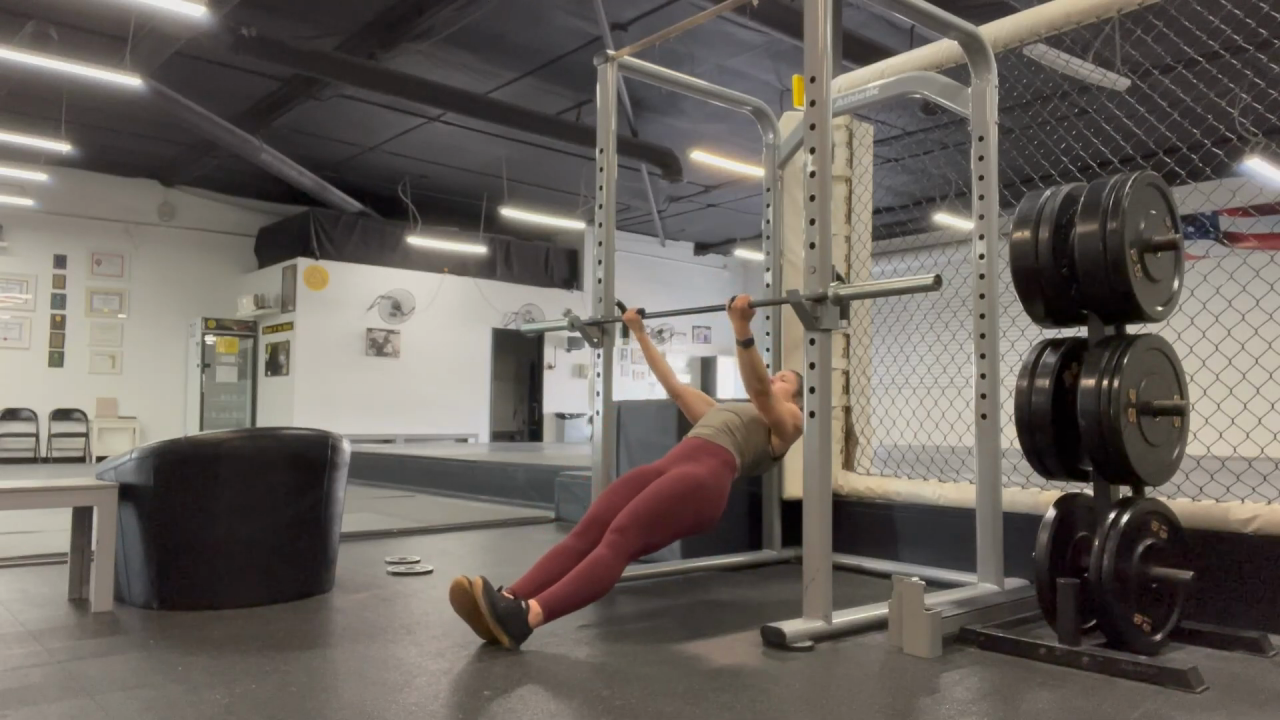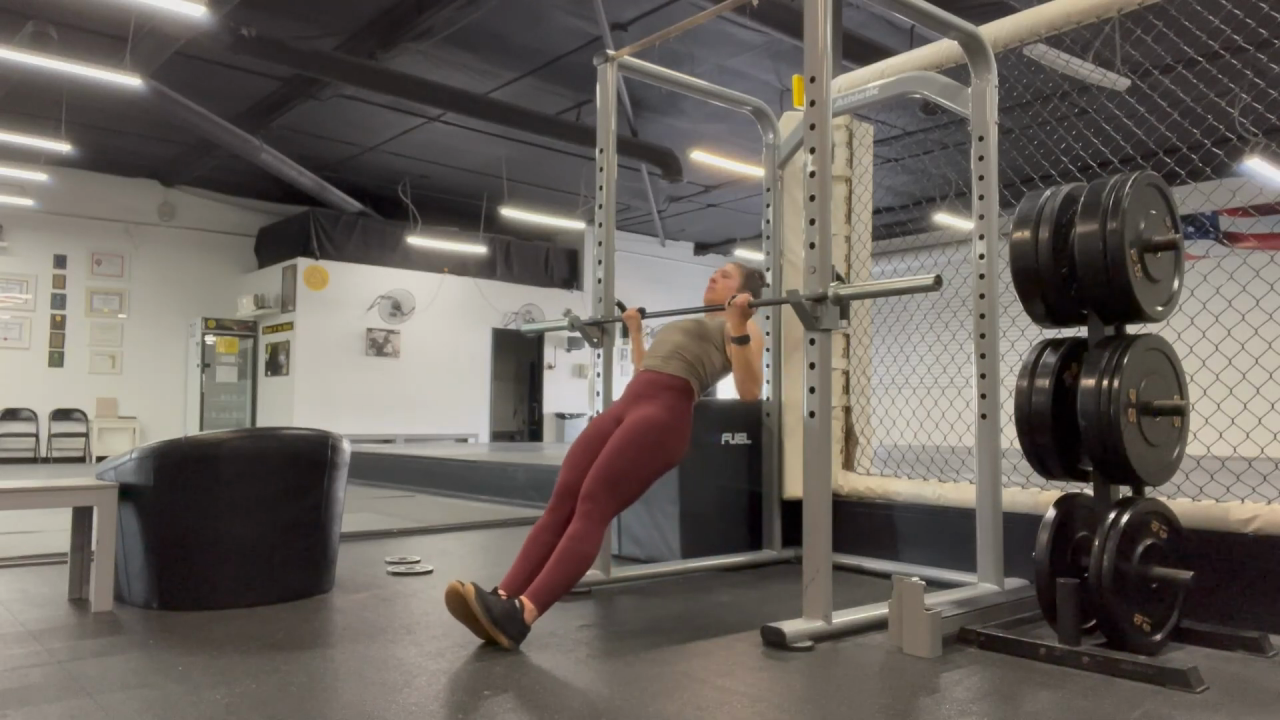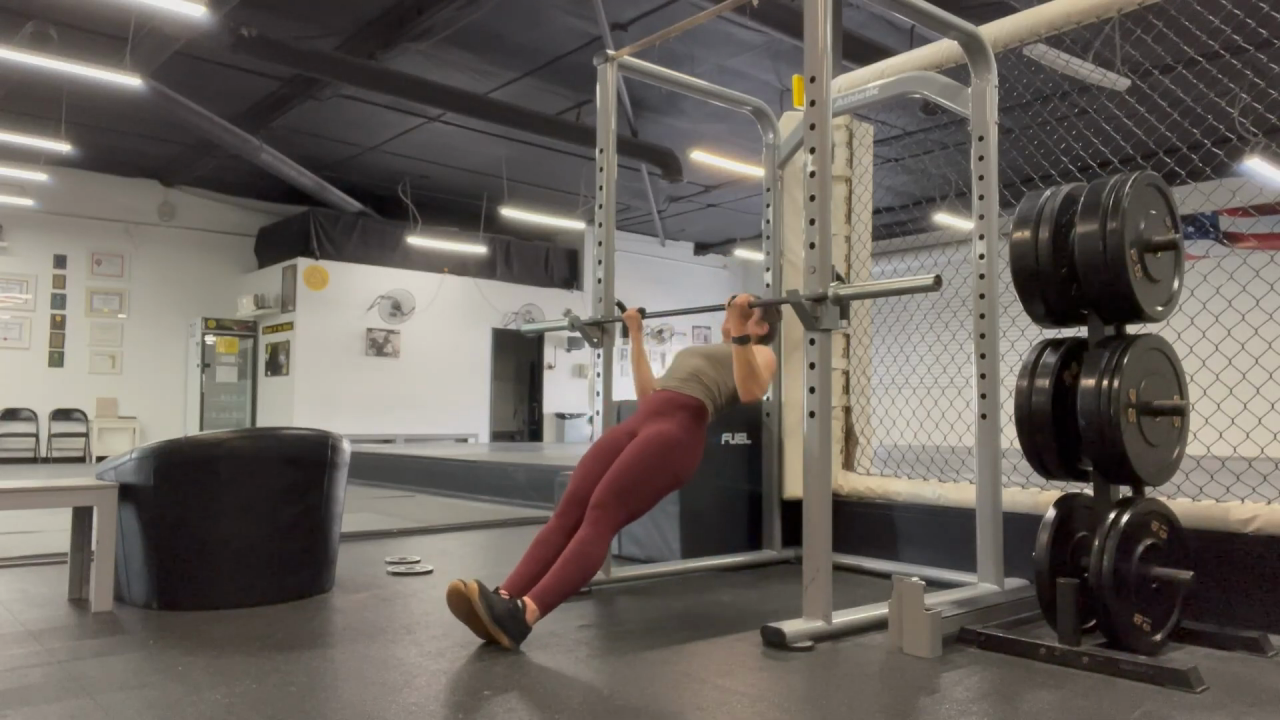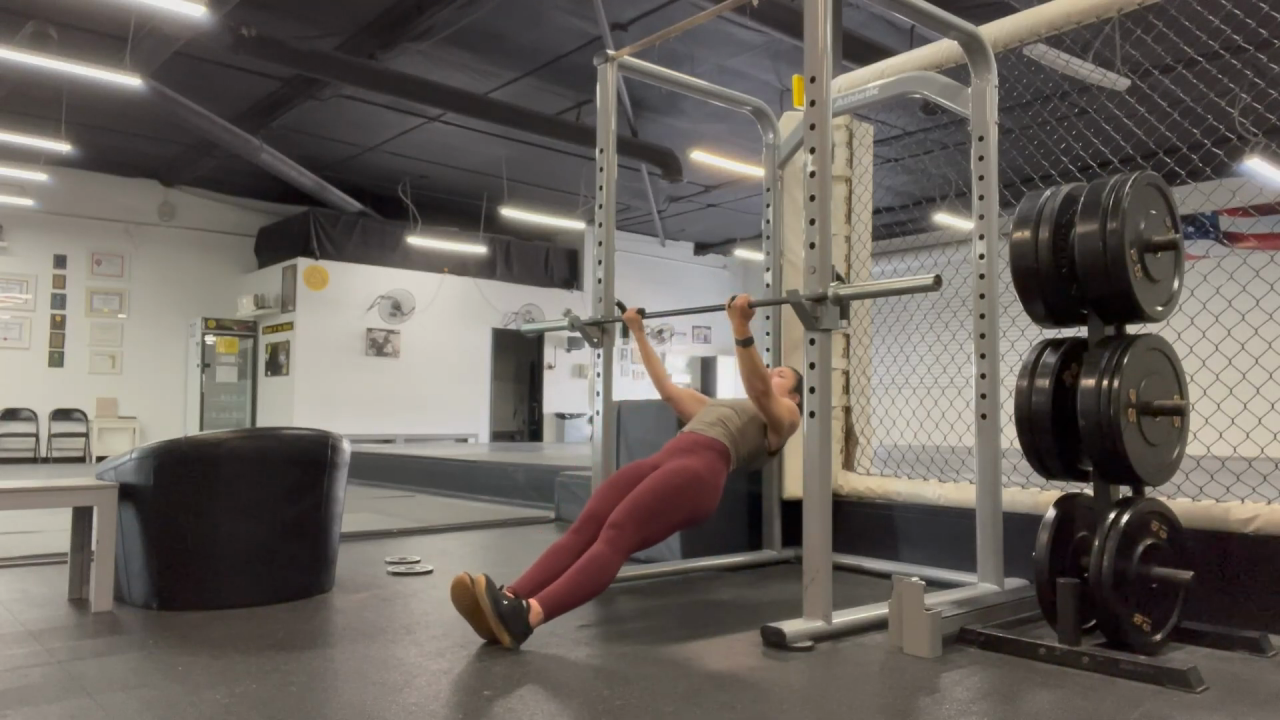
dt=0.5s
person 1, frame 1
left shoulder: (788, 421)
right shoulder: (723, 410)
left elbow: (760, 392)
right elbow: (675, 386)
left wrist: (743, 331)
right wrist: (640, 334)
left hip: (704, 476)
right hip: (668, 464)
left knee: (618, 540)
right knee: (585, 533)
left ankle: (523, 618)
right ankle: (507, 602)
person 1, frame 2
left shoulder: (743, 330)
right shoulder: (688, 326)
left elbow: (749, 390)
left wrist: (738, 324)
right wrist: (635, 332)
left hip: (666, 413)
right hip: (624, 406)
left knee: (591, 508)
right knee: (561, 506)
left ankle: (520, 615)
right ankle: (500, 600)
person 1, frame 3
left shoulder: (760, 356)
right shoulder: (698, 352)
left elbow: (750, 392)
right elbow: (646, 391)
left wrist: (739, 330)
right wrist: (636, 335)
left hip: (681, 428)
right hip: (639, 421)
left knee: (599, 517)
right knee: (568, 513)
left ankle: (521, 616)
right ankle: (504, 600)
person 1, frame 4
left shoulder: (783, 417)
right shoulder: (718, 407)
left elbow: (759, 390)
right elbow: (668, 390)
left wrist: (742, 330)
right wrist: (639, 334)
left hip: (700, 469)
right hip: (661, 459)
left knee: (615, 536)
right knee: (583, 529)
left ankle: (525, 617)
right ankle: (509, 601)
